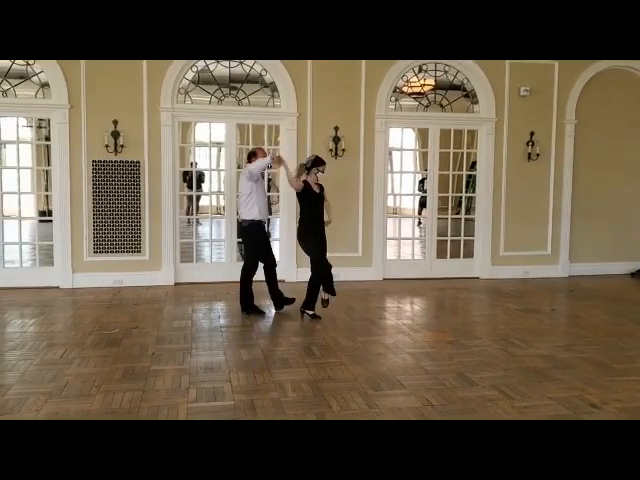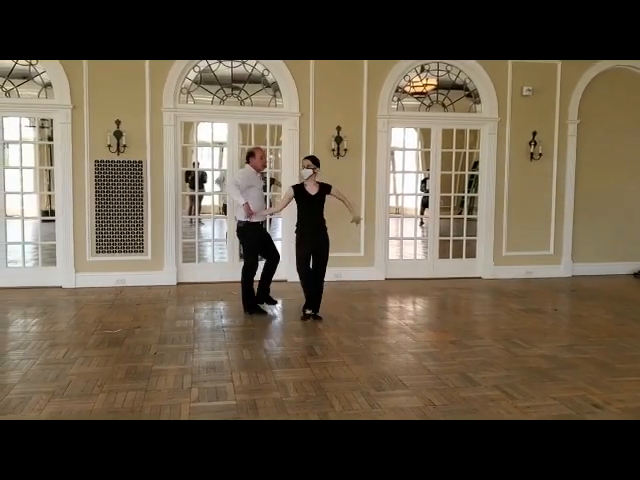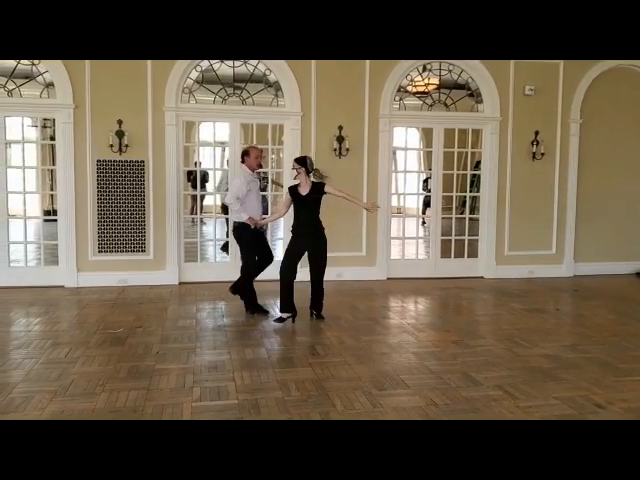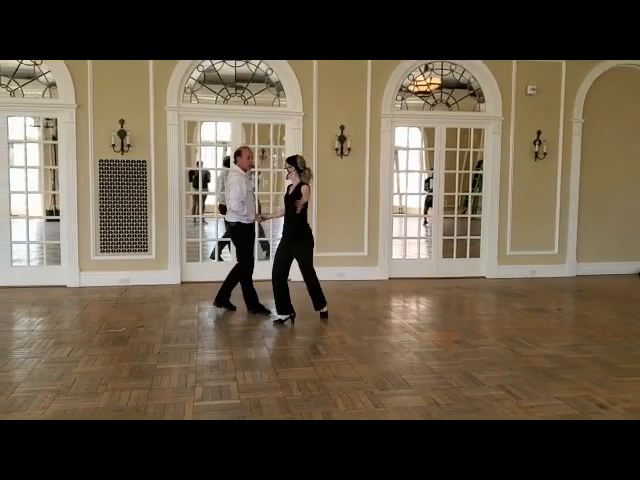
dt=0.2s
person 1, frame 1
left shoulder: (253, 177)
right shoulder: (249, 174)
right elbow: (253, 167)
right wrist: (271, 159)
left hip: (258, 226)
right hip: (251, 226)
left knee: (270, 262)
right knee: (251, 264)
left ankle: (278, 299)
right ankle: (247, 305)
person 1, frame 2
left shoulder: (257, 178)
right shoulder: (246, 176)
right elbow: (232, 186)
right wrist: (244, 204)
left hip: (257, 226)
right hip: (248, 227)
left knee: (273, 257)
right knee: (250, 264)
left ankle: (262, 294)
right ankle: (250, 304)
person 1, frame 3
left shoulder: (253, 177)
right shoulder: (242, 177)
right elbow: (230, 199)
right wrist: (247, 217)
left hip: (253, 227)
right hip: (243, 227)
left knee: (266, 257)
right knee: (249, 264)
left ankle: (239, 287)
right ankle: (251, 304)
person 1, frame 4
left shoulder: (243, 176)
right shoulder: (237, 178)
right elbow: (235, 205)
left wrist: (252, 216)
right wrist: (253, 215)
left hip: (246, 226)
right hip: (239, 226)
left knee: (245, 264)
right knee: (246, 265)
left ankle: (223, 296)
right ankle: (252, 304)
person 2, frame 1
left shoulder: (320, 188)
right shoulder: (302, 186)
left elbow: (326, 201)
right elbow: (292, 180)
left wrist: (329, 218)
right wrist: (284, 165)
left hip: (319, 233)
right hip: (307, 234)
left knee: (318, 269)
right knee: (324, 266)
left ankle: (308, 307)
right ankle: (327, 291)
person 2, frame 2
left shoulder: (325, 188)
right shoulder: (296, 189)
left elbow: (343, 199)
right elbow: (279, 207)
left wrist: (354, 214)
right wrist: (259, 213)
left hip: (321, 235)
right hip: (304, 235)
left knee: (319, 272)
right knee: (304, 270)
left ankle: (311, 308)
right ankle: (310, 306)
person 2, frame 3
left shoulder: (319, 187)
right shoulder: (292, 190)
left elbow: (343, 194)
right elbow: (281, 212)
left wrist: (363, 204)
right wrist: (261, 221)
left hip: (317, 236)
right hip: (298, 237)
left knee: (317, 274)
right knee: (286, 270)
left ankle: (316, 309)
right ankle: (287, 310)
person 2, frame 4
left shoulder: (303, 186)
right shoulder: (290, 188)
left elbow: (307, 195)
left wrist: (302, 201)
right wrist: (266, 216)
left hip: (302, 238)
right hip: (287, 236)
left knee: (308, 273)
right knee: (278, 275)
left ankle: (321, 306)
right ankle: (286, 312)
